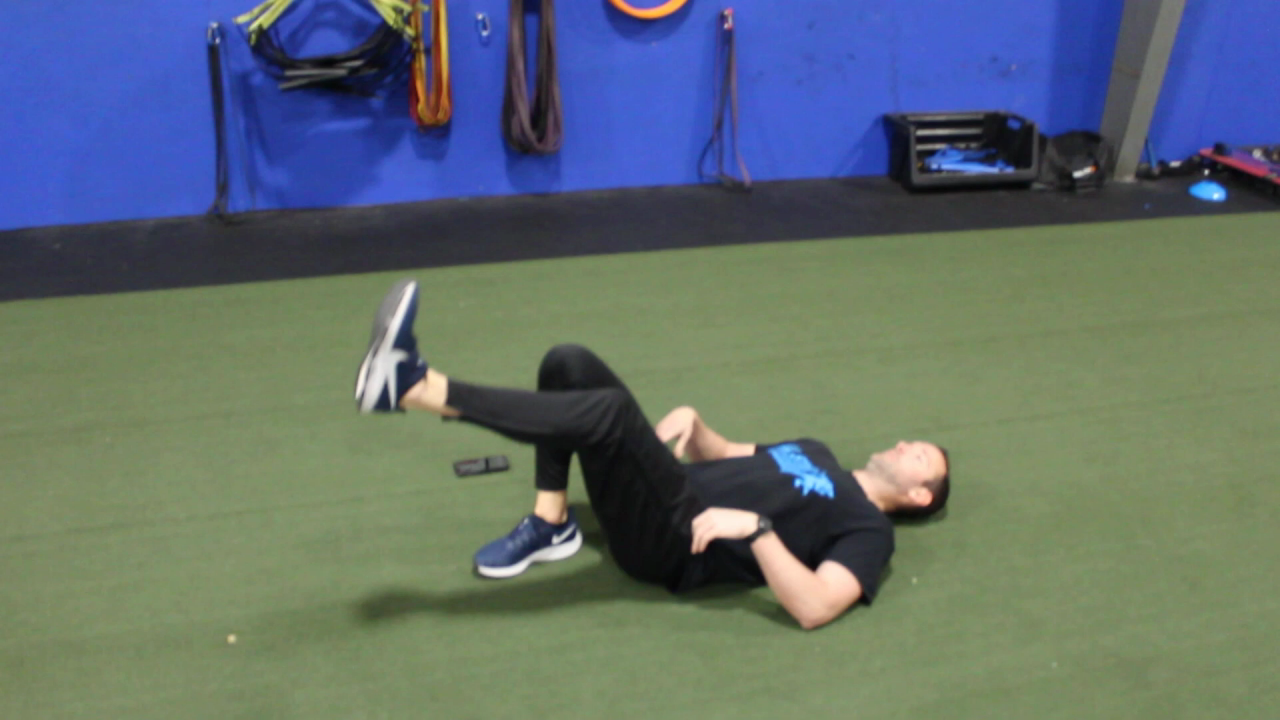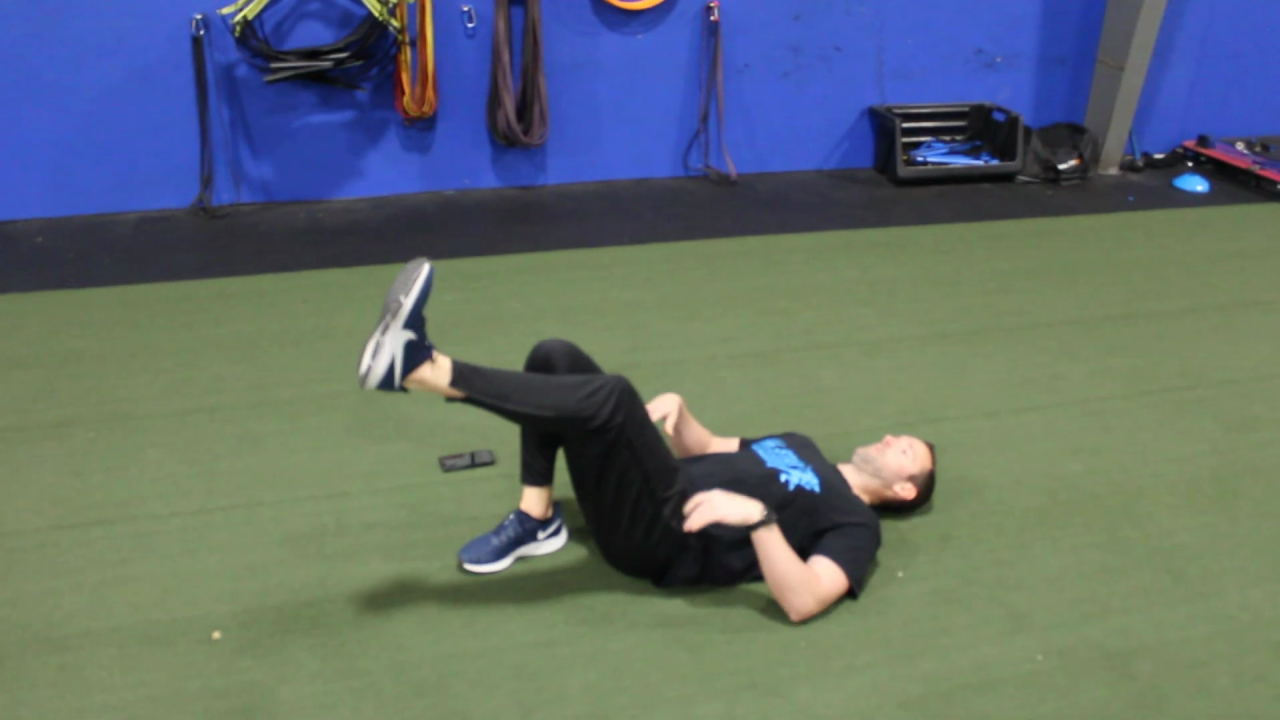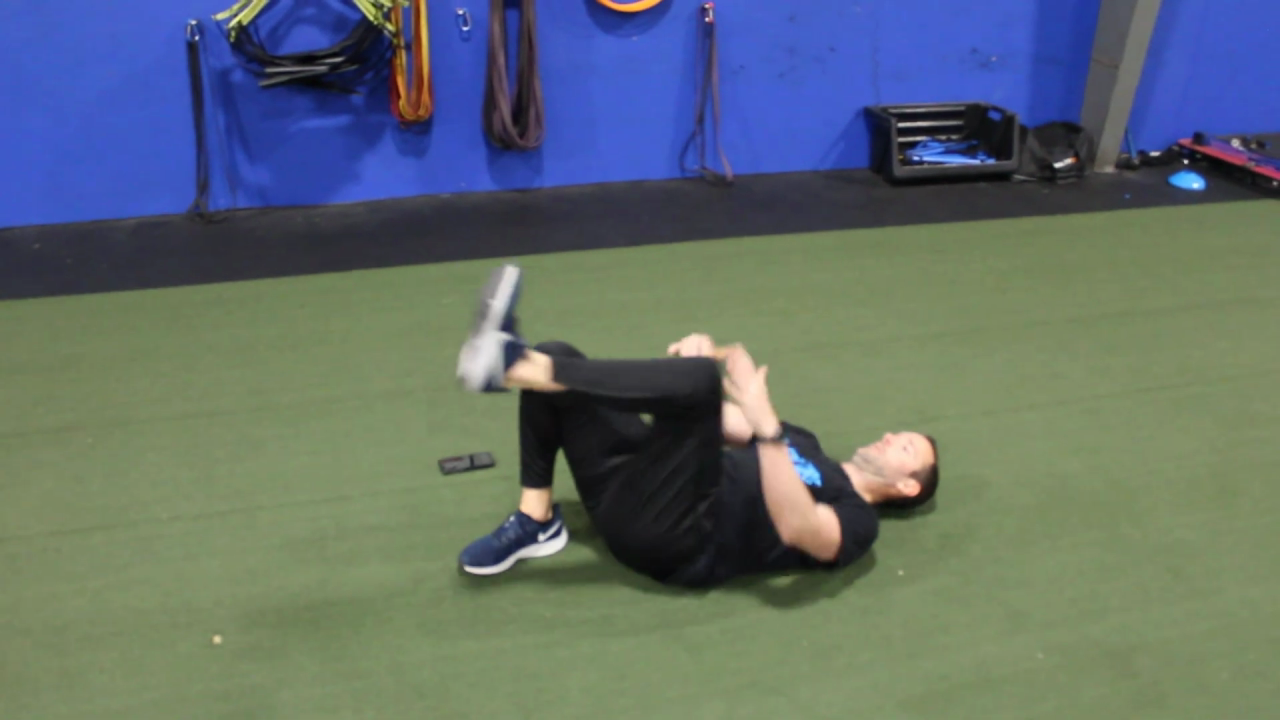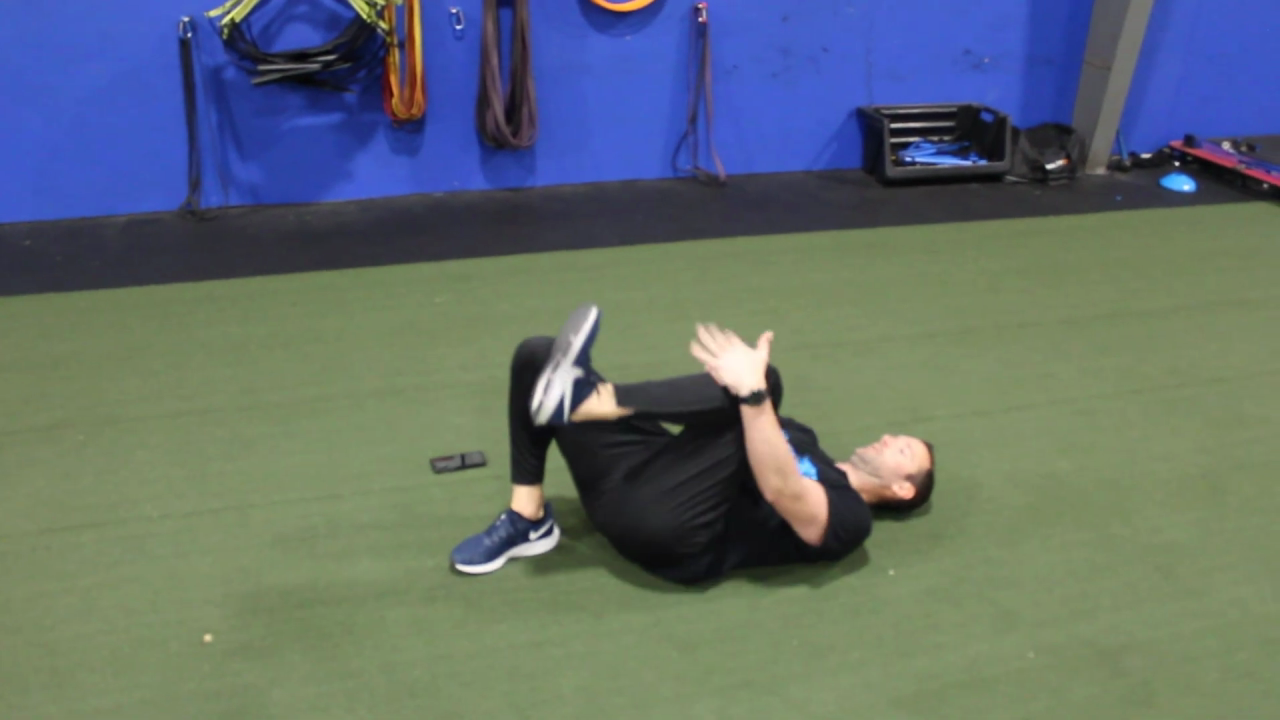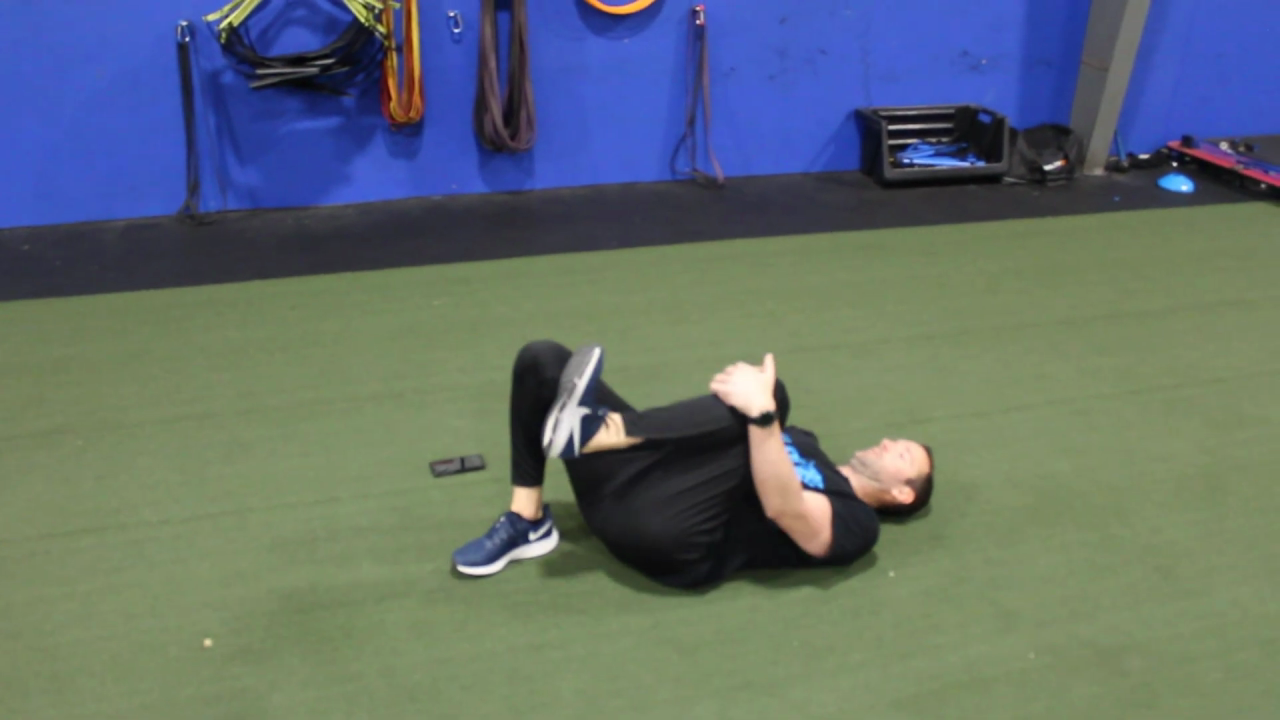
dt=0.3s
person 1, frame 1
left shoulder: (868, 531)
right shoulder: (816, 453)
left elbow: (813, 607)
right elbow: (724, 455)
left wrist: (753, 528)
right wrist: (692, 418)
left hip: (674, 539)
right hip: (677, 495)
left knee: (607, 412)
right knee: (570, 364)
left ankle: (415, 387)
right ankle: (549, 525)
person 1, frame 2
left shoulder: (854, 525)
right shoulder: (800, 446)
left elbow: (802, 601)
right elbow: (705, 449)
left wrist: (755, 515)
right wrist: (678, 410)
left hip: (662, 534)
right hip: (654, 491)
left knee: (609, 397)
right knee: (555, 357)
left ankle: (419, 369)
right ankle: (535, 520)
person 1, frame 3
left shoulder: (856, 522)
right shoulder: (806, 445)
left elbow: (794, 528)
right elbow: (719, 426)
left wrist: (764, 428)
right wrist: (703, 363)
left hip: (667, 537)
right hip: (629, 494)
left knee: (693, 383)
left ankle: (514, 369)
right ankle: (534, 520)
person 1, frame 4
left shoulder: (849, 519)
right shoulder: (803, 442)
left elbow: (779, 489)
left wrist: (750, 390)
right wrist: (731, 372)
left hip: (669, 527)
right hip: (631, 483)
left knee: (760, 385)
right knee: (538, 353)
left ankle: (588, 400)
right ankle: (526, 520)
person 1, frame 5
left shoulder: (856, 524)
right shoulder: (803, 445)
left elbow: (782, 508)
left wrist: (762, 411)
right wrist: (742, 395)
left hip: (668, 535)
right hip: (629, 487)
left knee: (767, 404)
right knee: (542, 359)
left ankle: (598, 431)
right ankle: (526, 521)
